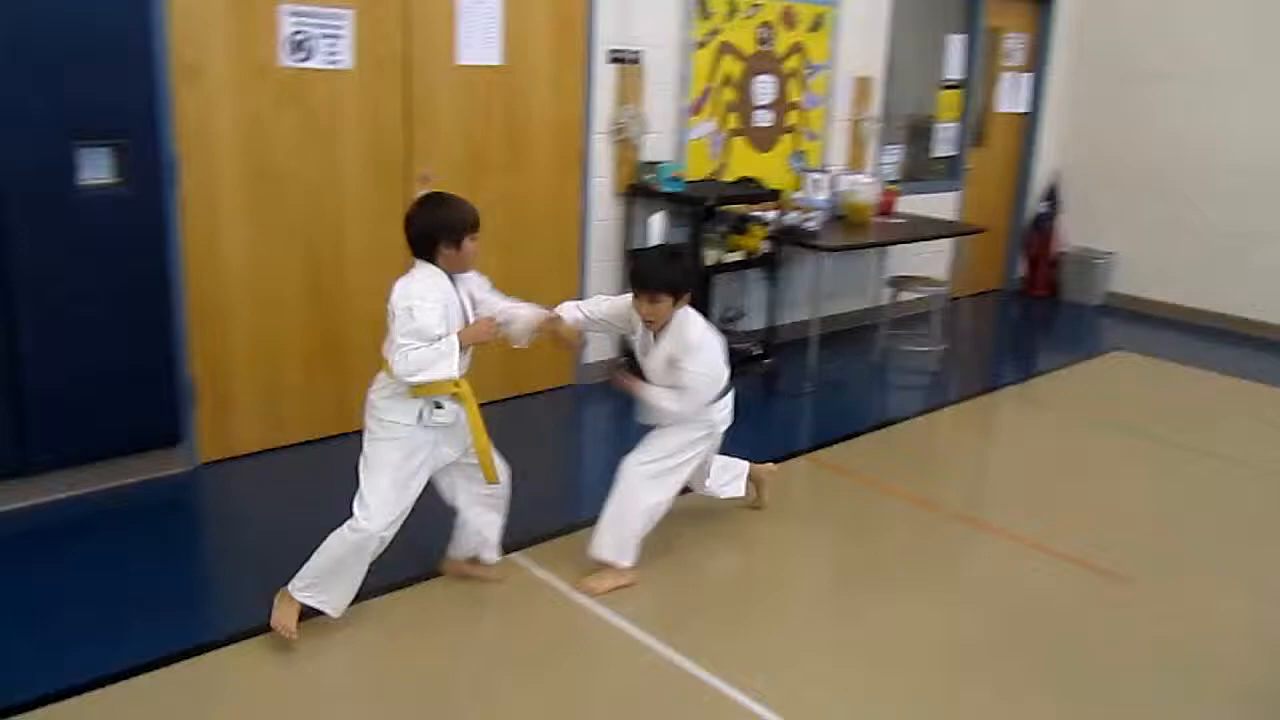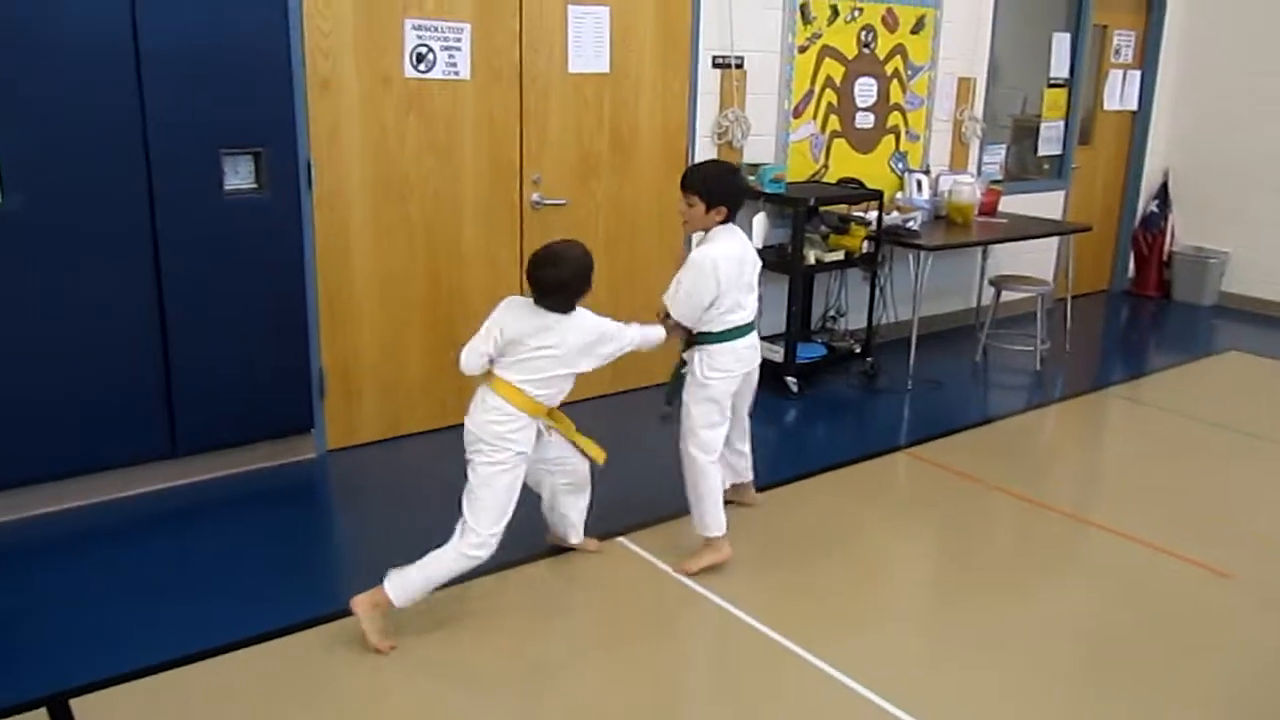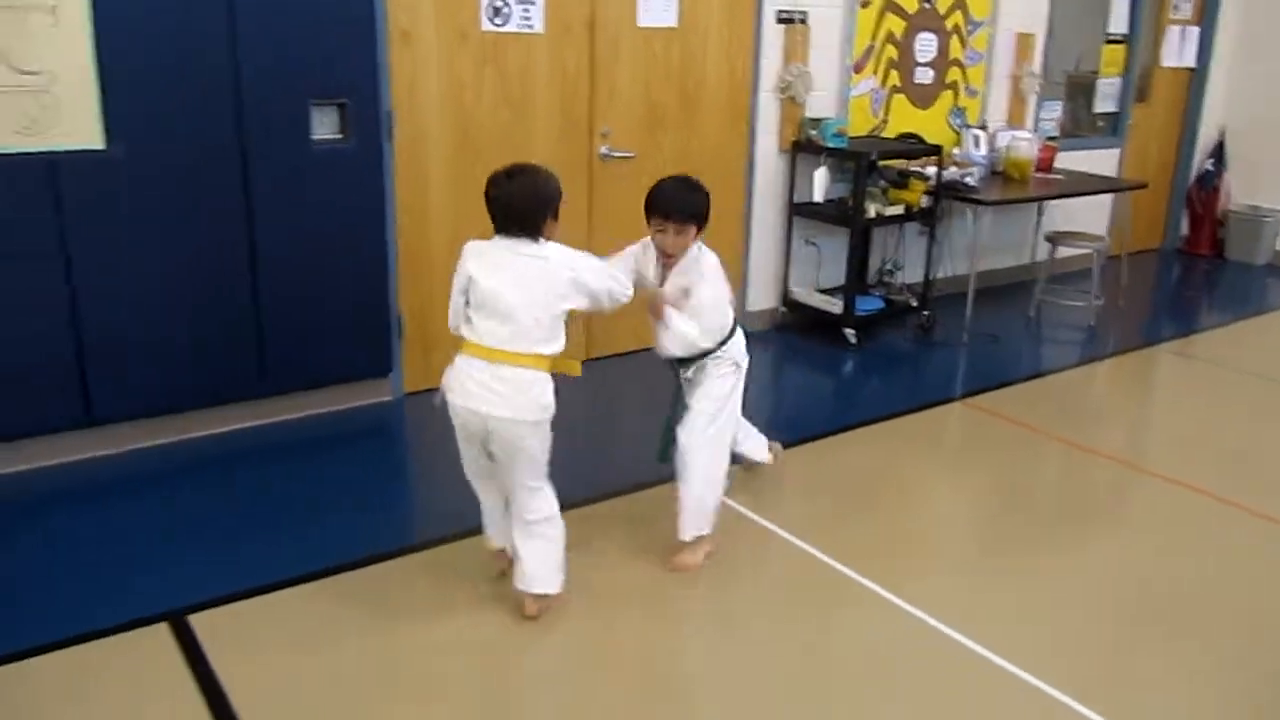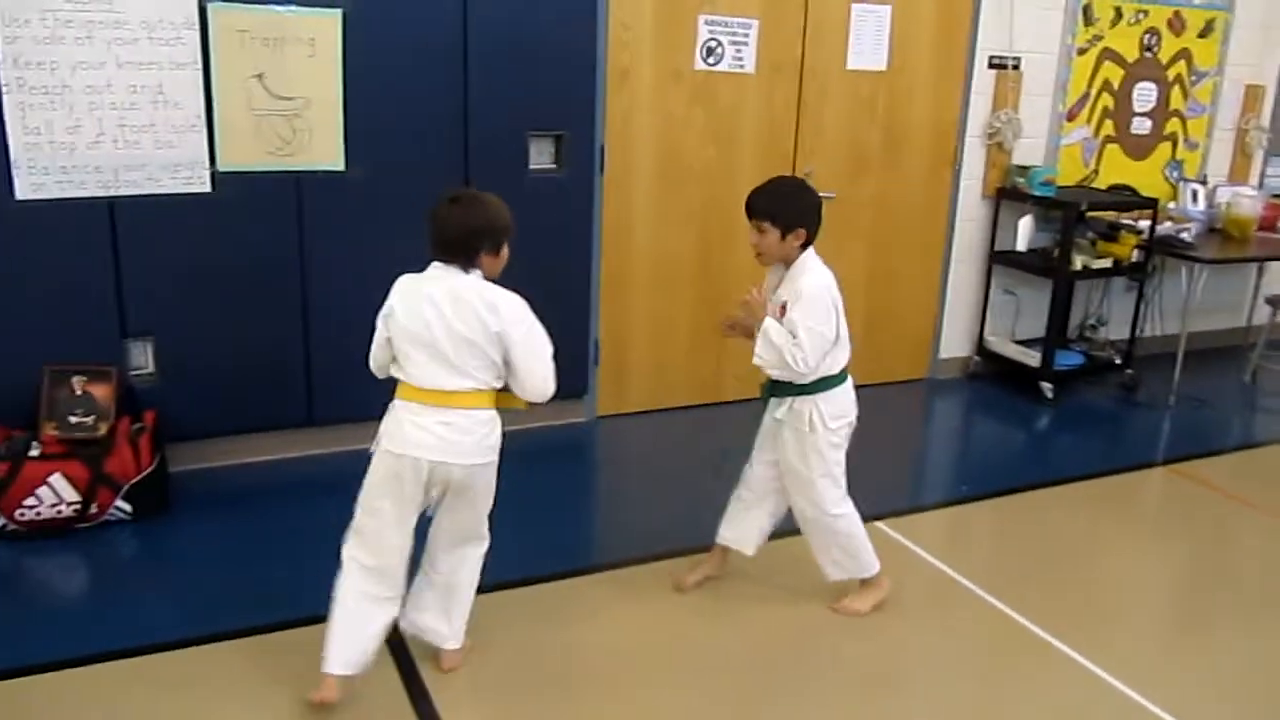
dt=0.7s
person 1, frame 1
left shoulder: (461, 281)
right shoulder: (419, 291)
left elbow: (501, 308)
right elbow: (409, 363)
left wrist: (543, 319)
right wrist: (466, 338)
left hip: (445, 410)
right hip: (402, 416)
left knee: (490, 479)
right knee: (374, 521)
left ankle: (463, 557)
right ankle: (296, 596)
person 1, frame 2
left shoulder: (512, 308)
right shoulder: (587, 329)
left elbow: (470, 362)
right elbow: (635, 336)
right wrist: (668, 331)
left hip: (499, 415)
right hip: (504, 431)
left knee: (571, 469)
right knee: (478, 539)
left ankle: (567, 534)
right ankle: (376, 601)
person 1, frame 3
left shoulder: (474, 256)
right shoulder: (569, 265)
left elbow: (457, 323)
right elbow: (618, 290)
left hip: (468, 385)
right hip: (525, 395)
left knee: (487, 473)
right knee: (532, 491)
left ankle: (503, 546)
right ankle: (537, 587)
person 1, frame 4
left shoulder: (404, 291)
right shoulder: (504, 307)
left elbow: (380, 363)
right elbow: (539, 386)
right wrist: (506, 361)
left hip: (409, 433)
right hip: (473, 440)
left knee: (371, 553)
right knee: (461, 542)
left ankle: (338, 673)
right ankle: (447, 642)
person 2, frame 1
left shoulder: (694, 338)
right shoulder: (634, 310)
left elbow: (686, 404)
right elbow: (590, 311)
left wrist: (641, 390)
right wrist: (563, 317)
left hip: (702, 414)
right hip: (681, 407)
left knee: (639, 473)
right knee: (696, 468)
left ankle: (617, 564)
right ankle: (752, 474)
person 2, frame 2
left shoulder: (706, 256)
right shoulder: (739, 242)
left elbow: (682, 313)
left wrist: (682, 277)
left hip: (716, 356)
right hip: (743, 346)
left knee: (700, 444)
right knee: (732, 425)
left ankle: (714, 540)
right ankle: (740, 484)
person 2, frame 3
left shoulder: (706, 268)
right shoulder: (647, 252)
left elbow: (701, 335)
left wrist: (663, 312)
left hip: (720, 361)
right hip: (684, 362)
left knee: (698, 443)
right knee: (717, 424)
left ankle: (697, 536)
right ankle: (763, 450)
person 2, frame 4
left shoulder: (812, 288)
right shoulder: (784, 272)
left elbow: (800, 360)
left wrist: (763, 323)
right wrist: (749, 324)
left hip: (818, 409)
right hip: (789, 401)
left knee: (821, 502)
right knee: (759, 478)
left ankle: (871, 579)
right ankle: (719, 555)
